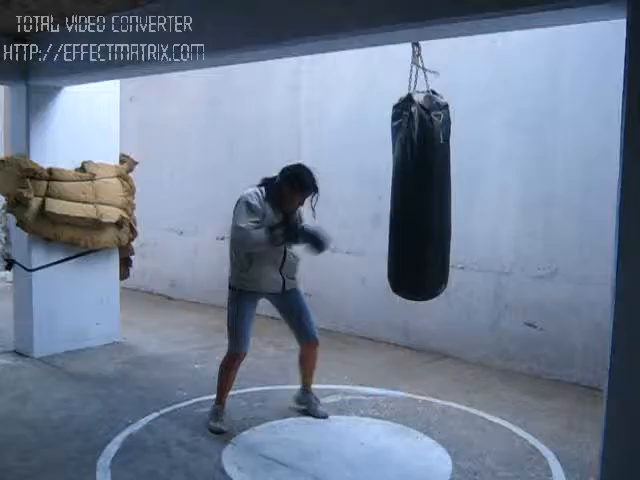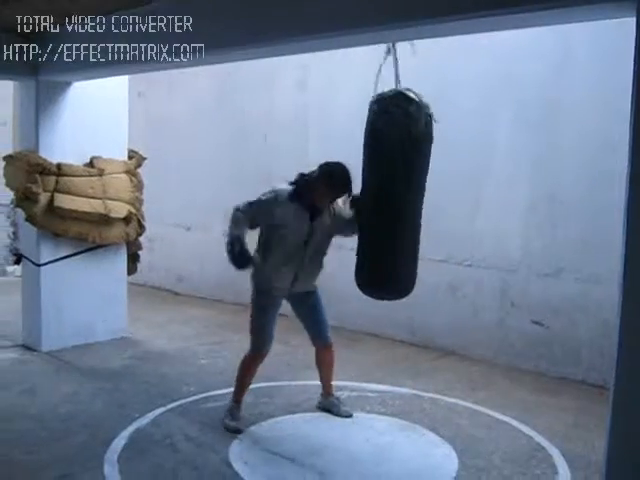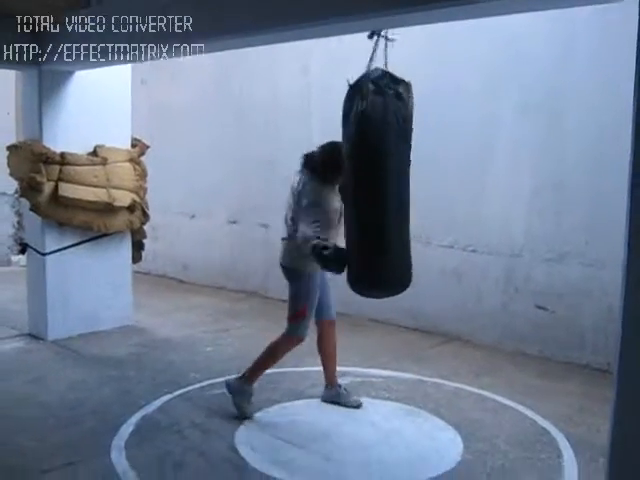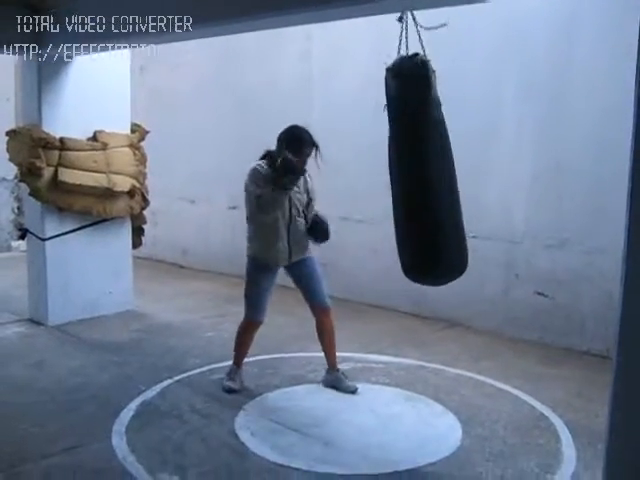
dt=0.7s
person 1, frame 1
left shoulder: (292, 209)
right shoulder: (250, 201)
left elbow: (299, 234)
right elbow: (244, 238)
left wrist: (311, 236)
right wrist: (281, 233)
left hip: (282, 282)
right hip: (244, 284)
left knee: (310, 341)
right knee: (238, 351)
left ankle: (305, 394)
right ankle: (218, 408)
person 1, frame 2
left shoulder: (330, 210)
right shoulder: (279, 199)
left elbow: (350, 226)
right elbow: (241, 214)
left wrist: (356, 211)
right wrist: (235, 242)
left hip: (304, 286)
right hip: (268, 284)
left knee: (324, 344)
right knee: (259, 351)
left ankle: (327, 396)
right ankle: (234, 406)
person 1, frame 3
left shoulder: (316, 182)
right shoulder: (313, 189)
right elbow: (307, 232)
left hip: (313, 265)
right hip: (302, 265)
left knee: (327, 322)
right knee: (296, 334)
left ankle: (332, 387)
right ankle: (243, 383)
person 1, frame 4
left shoulder: (302, 177)
right shoulder: (259, 173)
right elbow: (262, 211)
right wrist: (284, 183)
left hip: (299, 254)
right hip: (264, 256)
left knee: (323, 309)
right knee: (253, 319)
left ankle: (333, 372)
right ankle: (235, 370)
